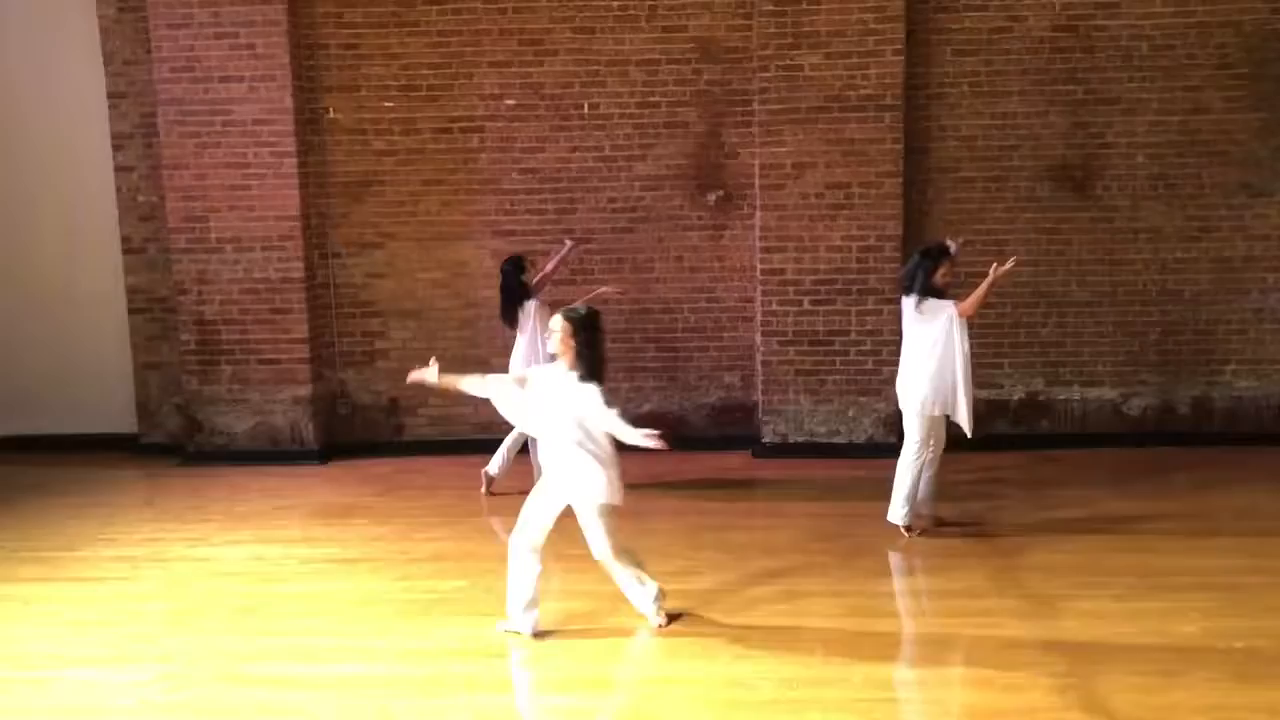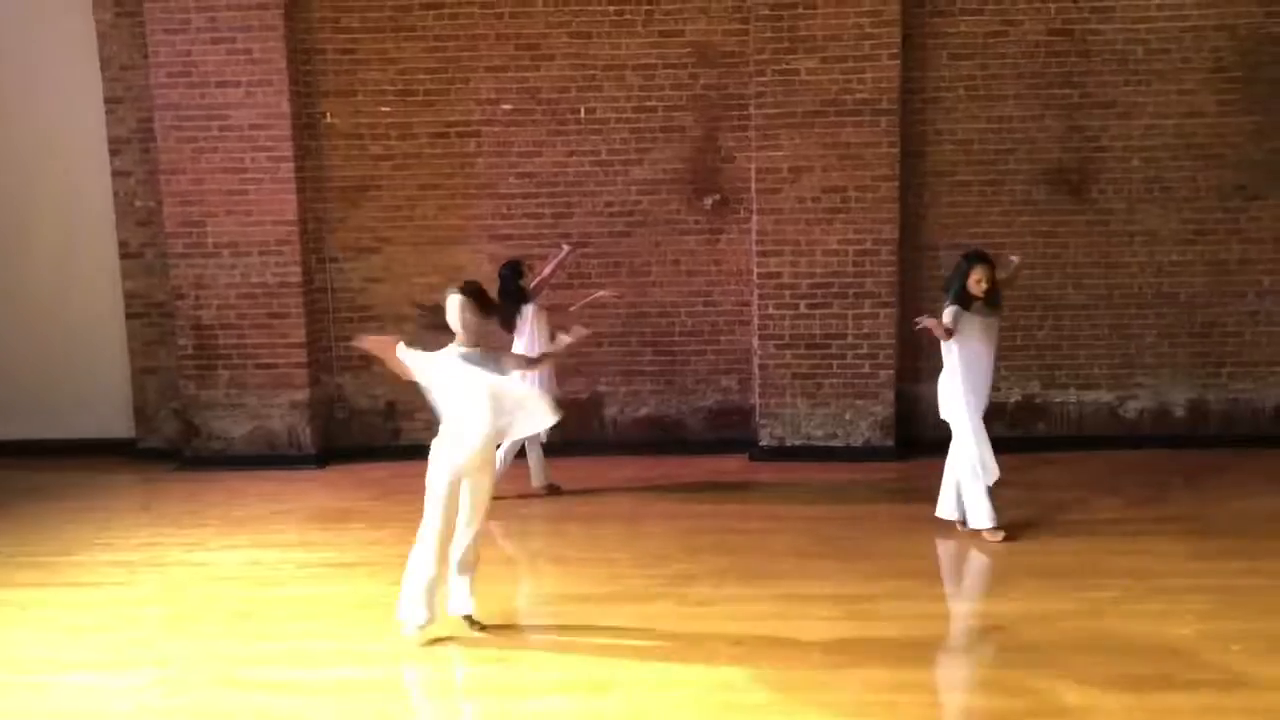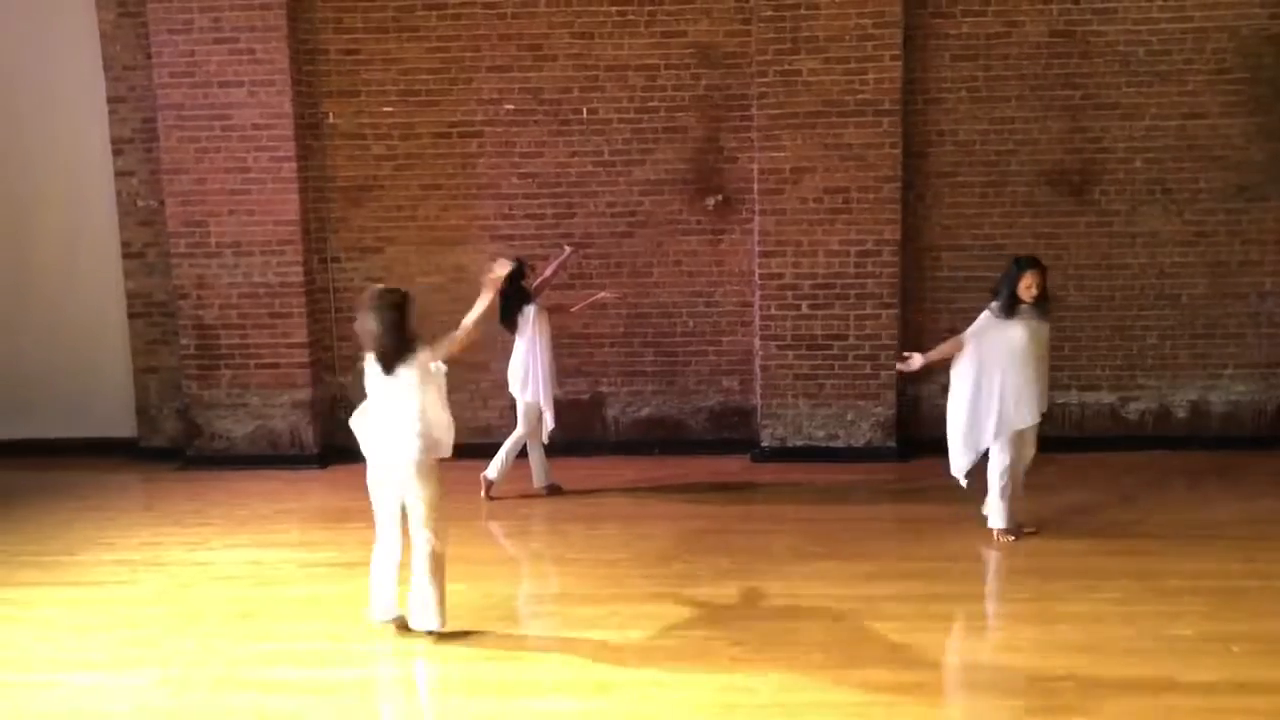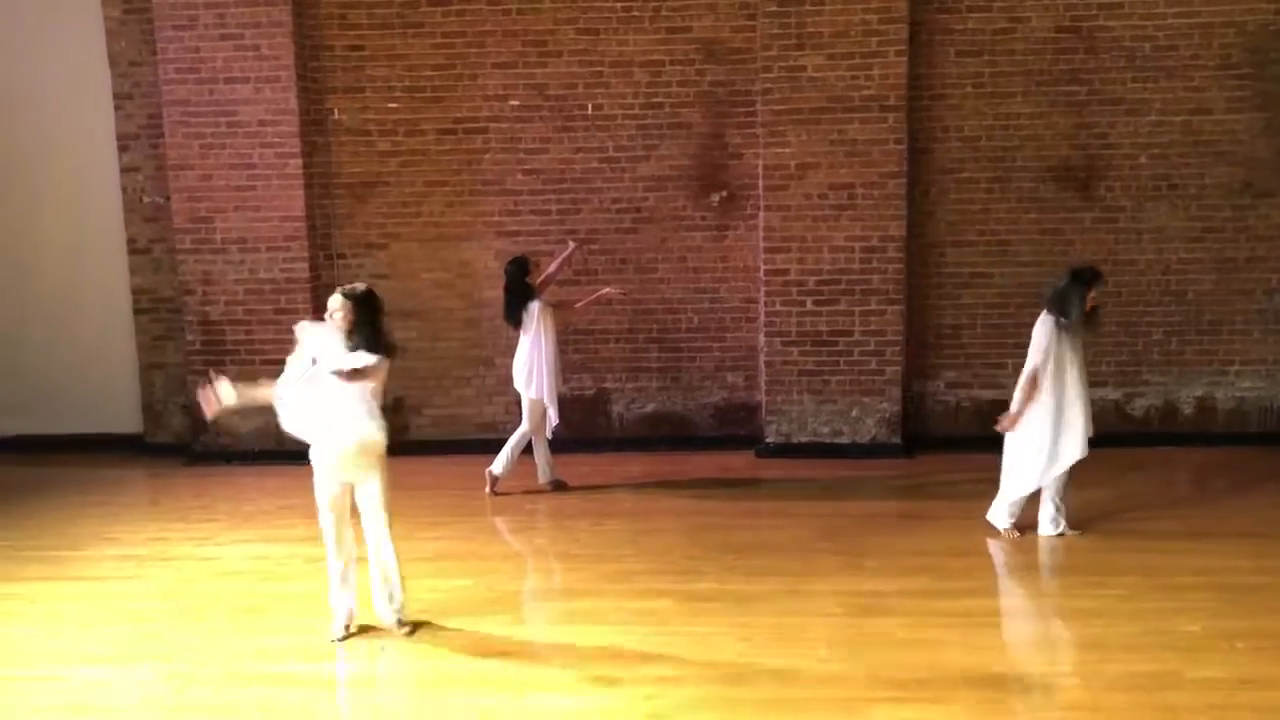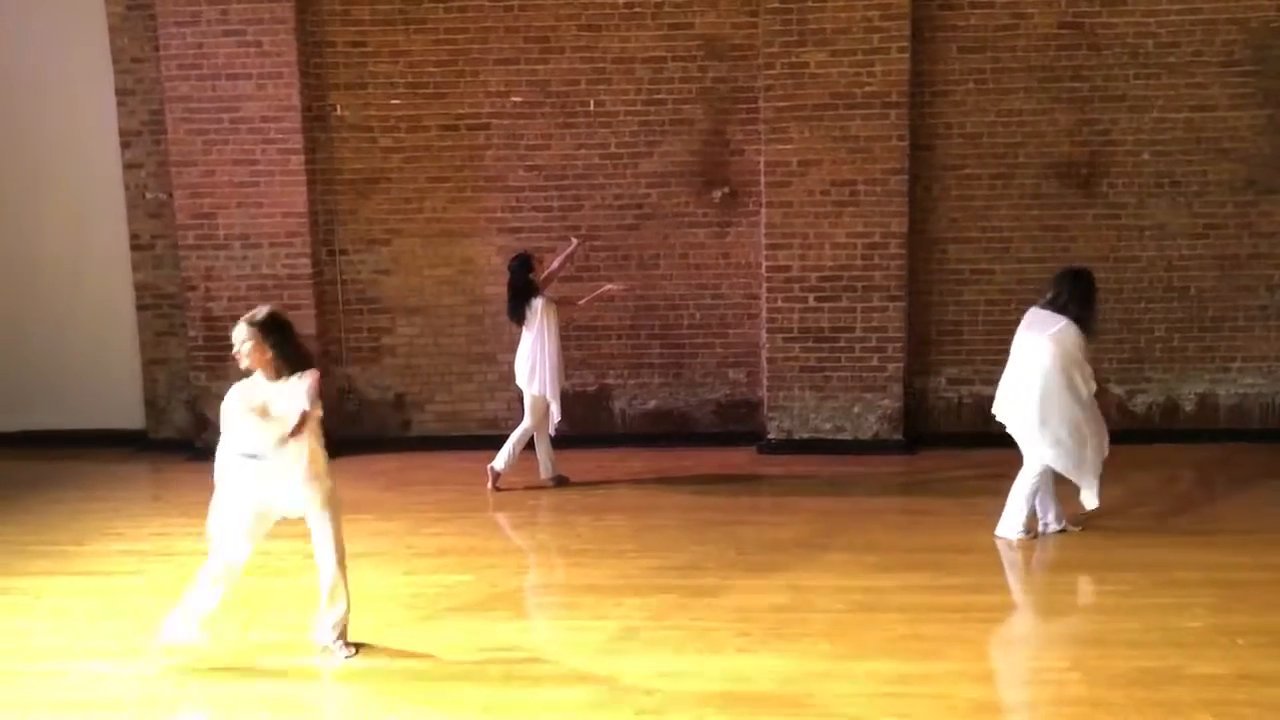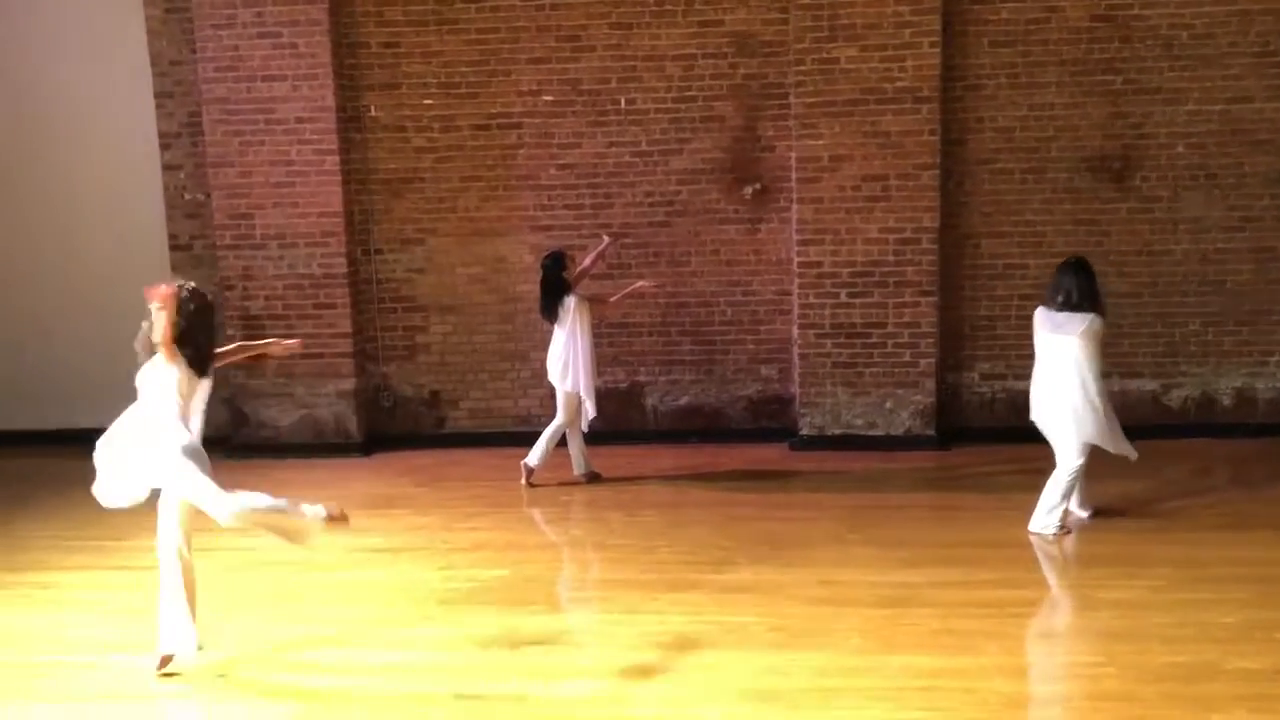
dt=0.5s
person 1, frame 1
left shoulder: (587, 386)
right shoulder: (543, 374)
left elbow: (606, 420)
right elbow: (493, 385)
left wrist: (637, 435)
right wrist: (440, 378)
left hip: (588, 477)
right hip: (555, 477)
left knee: (605, 550)
right knee: (523, 542)
left ankle: (651, 604)
right ankle: (521, 618)
person 1, frame 2
left shoulder: (493, 356)
right shoulder: (443, 358)
left elbow: (530, 364)
right elbow: (409, 368)
left wrist: (562, 344)
right wrist: (389, 348)
left hip: (482, 457)
right hip: (451, 456)
left knee: (469, 534)
right knee: (434, 533)
left ankle: (461, 605)
right ankle: (416, 611)
person 1, frame 3
left shoulder: (374, 363)
right shoulder: (416, 361)
right elbow: (460, 338)
right wrist: (488, 293)
left hip: (382, 460)
right hip: (414, 462)
left knee: (387, 536)
right knee: (426, 538)
left ankle: (384, 608)
right ankle: (429, 618)
person 1, frame 4
left shoulder: (375, 361)
right shoulder: (314, 356)
left elbow: (352, 376)
right elbow: (279, 390)
left wrist: (322, 372)
right wrist: (235, 394)
left hip: (366, 458)
right hip: (325, 458)
left knee: (379, 534)
right knee: (335, 540)
left ankle: (392, 610)
right ankle: (343, 614)
person 1, frame 5
left shoulder: (303, 382)
right shoulder: (241, 390)
left elbow: (301, 420)
right elbow: (247, 407)
left wrist: (275, 444)
left hip: (309, 484)
right hip: (261, 489)
left knee: (331, 563)
right knee: (226, 555)
left ankle: (333, 634)
right ankle: (188, 620)
person 1, frame 6
left shoulder: (172, 361)
right shoulder: (193, 361)
left elbow: (165, 338)
right elbow: (222, 354)
left wrist: (164, 307)
right wrist: (265, 345)
left hip: (176, 456)
right hip: (171, 463)
left knee: (226, 507)
right knee: (172, 552)
left ankle: (309, 516)
right ankle: (177, 639)
person 2, frame 1
left shoulder: (916, 300)
right shoulder: (922, 304)
right elbow: (966, 309)
left wrist: (948, 256)
right wrist: (991, 279)
left hip: (931, 387)
right hip: (920, 387)
left knee: (934, 446)
right knee: (917, 448)
left ankle: (921, 507)
right ankle: (901, 515)
person 2, frame 2
left shoulder: (987, 308)
right shoulder: (955, 311)
left elbow: (997, 287)
right elbow: (948, 332)
left wrist: (1012, 273)
right wrist: (938, 327)
left hip: (976, 392)
right hip: (959, 392)
left knee: (962, 452)
right knee: (972, 452)
left ankle: (951, 511)
right ankle: (983, 520)
person 2, frame 3
left shoulder: (1038, 314)
right shoulder: (997, 314)
right elbow: (962, 341)
right wrist: (924, 358)
left hip: (1027, 400)
right hip: (1001, 398)
left knee: (1025, 455)
right knee: (1002, 459)
left ankle: (997, 509)
right ankle: (999, 522)
person 2, frame 4
left shoulder: (1070, 322)
right shoulder: (1050, 324)
right elbow: (1034, 370)
right wrist: (1017, 410)
left hip: (1064, 407)
right hip: (1043, 408)
left knee: (1060, 466)
right knee: (1036, 465)
left ankle: (1052, 523)
right ankle: (1002, 517)
person 2, frame 5
left shoulder: (1033, 315)
right shoulder: (1070, 331)
right elbow: (1082, 374)
right wrist: (1098, 392)
left hip: (1013, 398)
right hip: (1032, 404)
left knee: (1040, 461)
right knee: (1037, 464)
left ankle: (1051, 521)
right ankle: (1011, 526)
person 2, frame 6
left shoulder: (1041, 315)
right shoulder: (1092, 322)
left hip: (1044, 399)
right hip: (1074, 401)
left knee: (1069, 456)
right knee: (1073, 461)
left ankle: (1076, 506)
right ankle: (1044, 521)
person 3, frame 1
left shoulder: (530, 299)
right shoulder: (527, 298)
right elbow: (549, 271)
left wrist: (597, 293)
right wrist: (569, 248)
left hip: (533, 368)
right hip: (529, 369)
left ankle: (542, 477)
right ankle: (491, 472)
person 3, frame 2
left shoulder: (529, 305)
right shoulder: (525, 302)
left elbow: (565, 310)
right elbow: (546, 276)
left wrist: (595, 297)
right wrist: (566, 253)
left hip: (531, 373)
right hip: (527, 373)
left knee: (533, 430)
left ankle: (541, 481)
person 3, frame 3
left shoulder: (532, 306)
right shoulder: (527, 303)
left elbow: (567, 311)
right elbow: (548, 276)
left wrist: (597, 298)
right wrist: (568, 254)
left hip: (533, 373)
right hip: (527, 374)
left knee: (534, 430)
right knee: (524, 430)
left ankle: (543, 481)
right ankle: (490, 475)
person 3, frame 4
left shoulder: (537, 303)
right shoulder: (531, 300)
left elbow: (572, 308)
right elbow: (553, 272)
left wrist: (602, 294)
right wrist: (571, 250)
left hip: (537, 370)
right hip: (532, 370)
left knee: (539, 427)
right knee: (529, 427)
left ankle: (547, 477)
right ankle: (495, 471)
person 3, frame 5
left shoulder: (537, 300)
right shoulder: (536, 299)
right elbow: (554, 269)
left wrist: (603, 291)
right wrist: (574, 248)
left hip: (538, 366)
right hip: (535, 367)
left knee: (541, 422)
right knee: (531, 423)
left ankle: (550, 472)
right ankle: (497, 467)
person 3, frame 6
left shoulder: (566, 296)
right shoulder: (570, 299)
left hip: (568, 362)
right hip: (568, 364)
left knee: (573, 419)
right knee: (564, 419)
left ankle: (582, 468)
right ankle: (531, 462)
